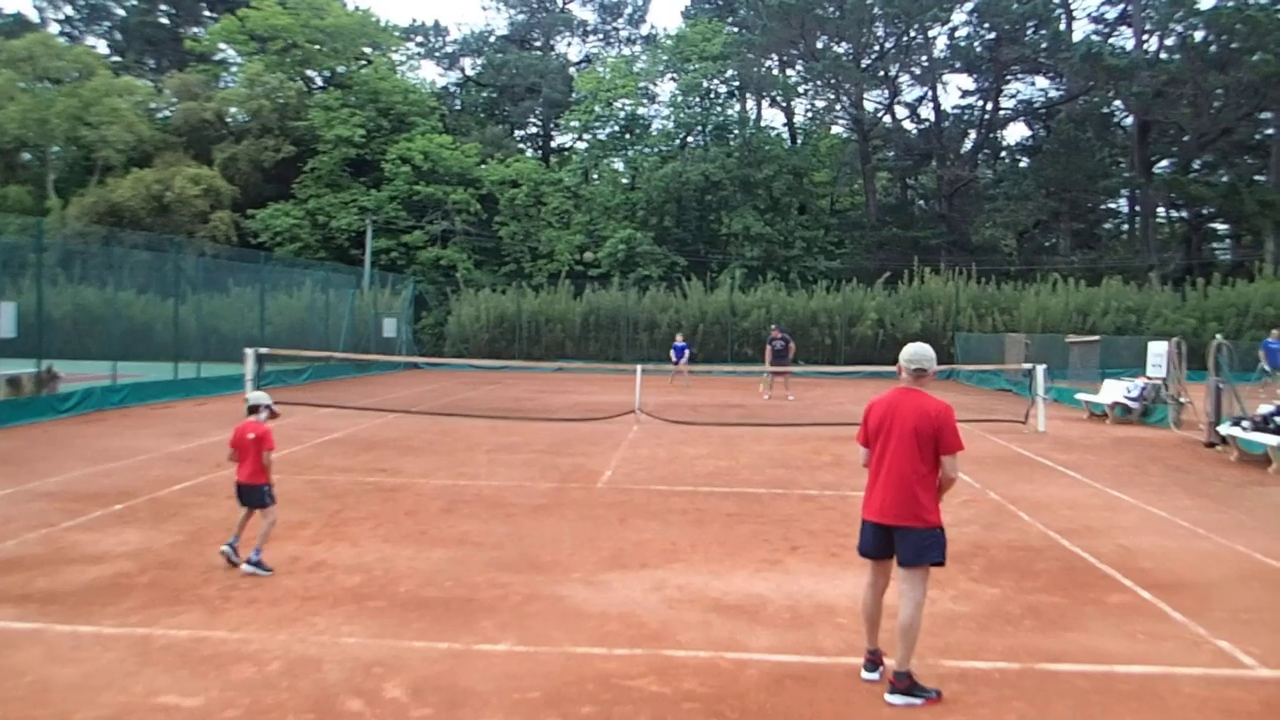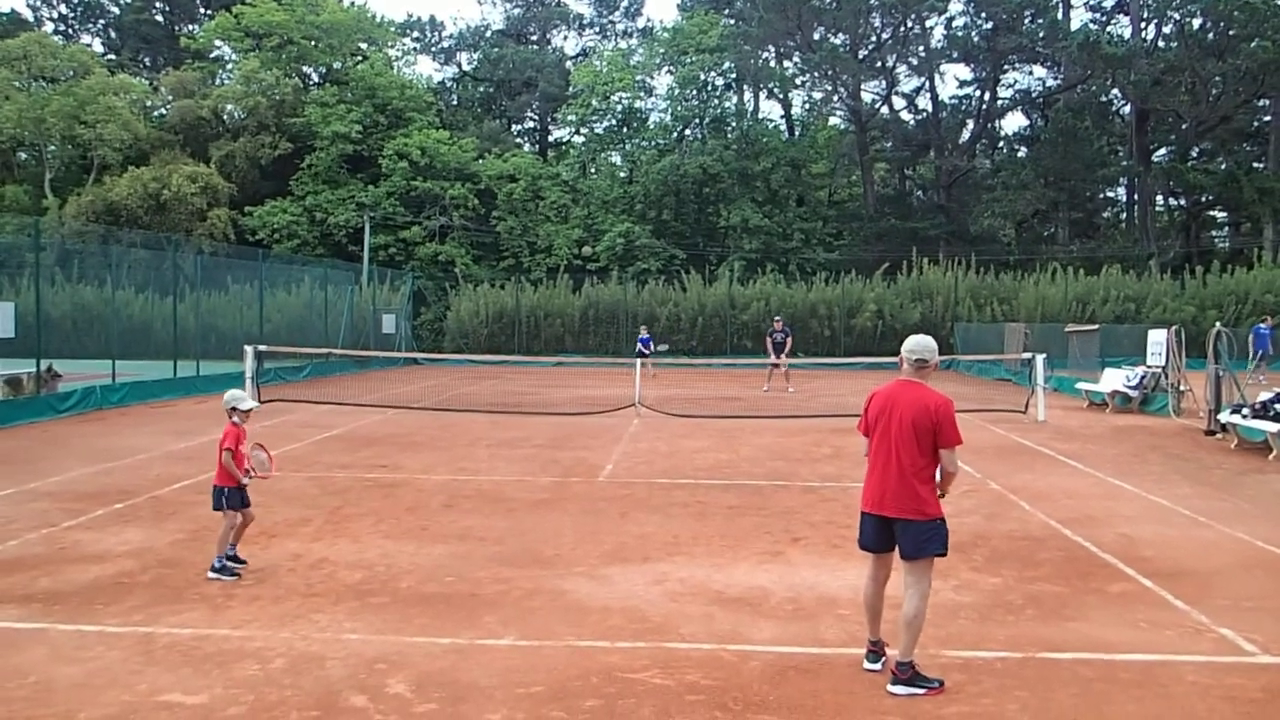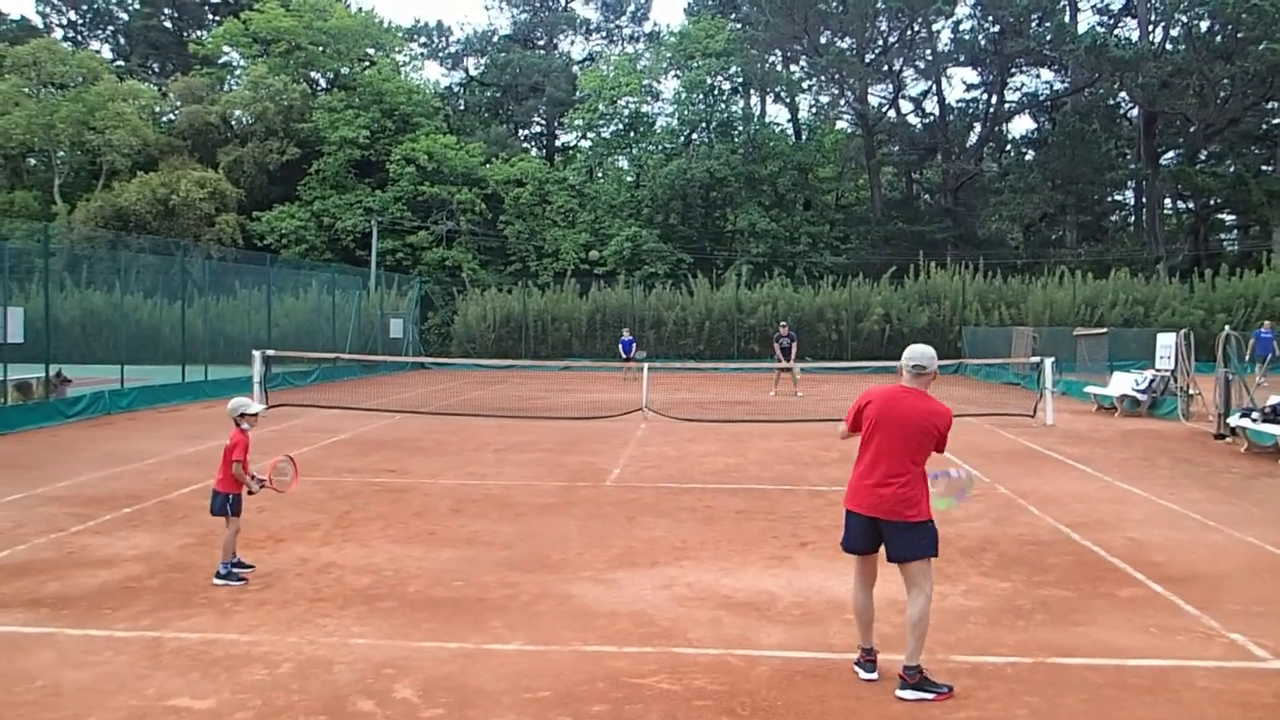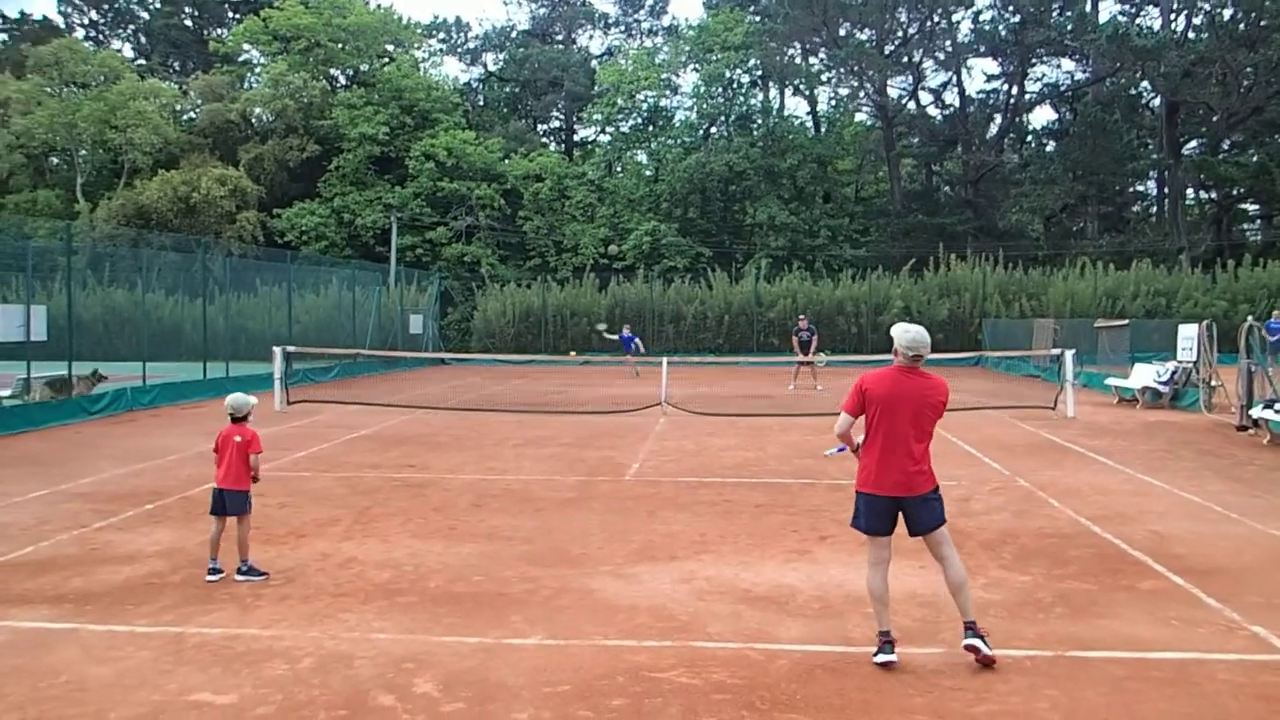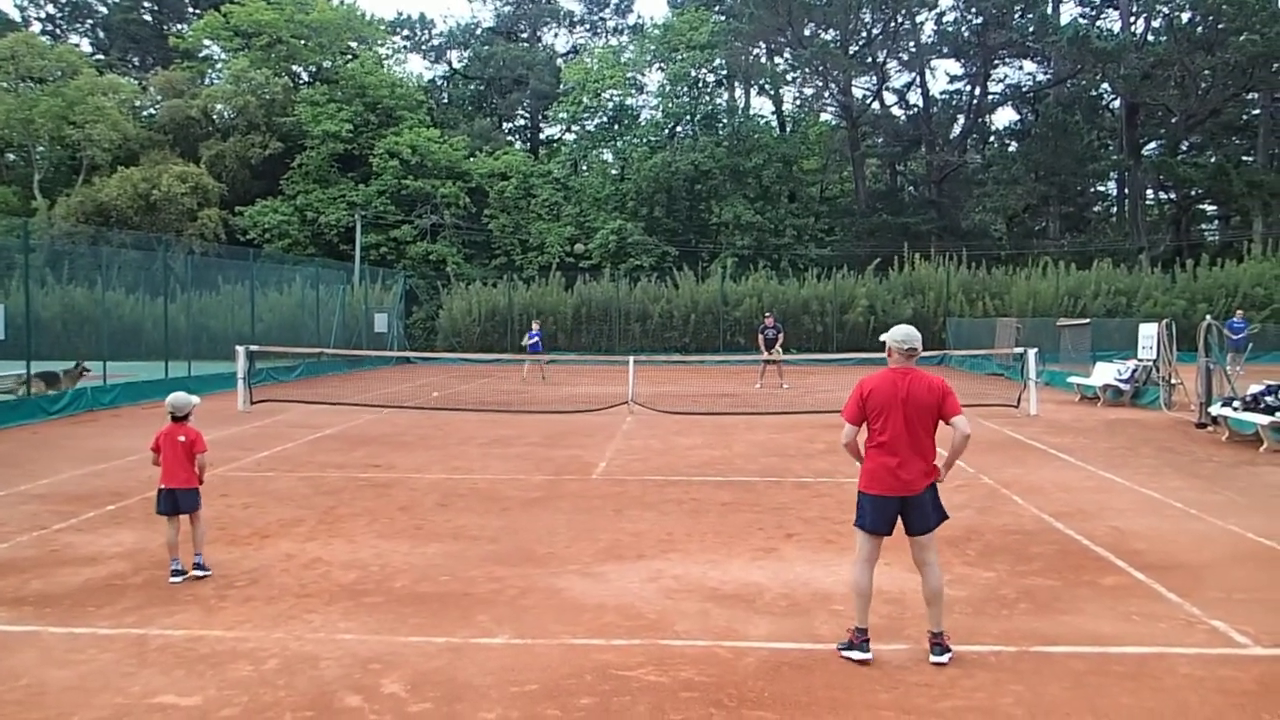
dt=1s
person 1, frame 1
left shoulder: (875, 406)
right shoulder: (939, 411)
left elbow: (865, 460)
right elbow: (950, 473)
right wrist: (935, 495)
left hip: (877, 509)
right hip: (918, 515)
left knee: (876, 582)
right knee: (912, 595)
left ankle: (872, 658)
right ankle: (900, 681)
person 1, frame 2
left shoulder: (876, 397)
right shoulder: (939, 404)
right elbow: (950, 466)
right wrist: (942, 488)
left hip: (876, 501)
right hip: (917, 507)
left knee: (877, 574)
right knee: (917, 587)
left ankle: (874, 649)
right ankle: (903, 671)
person 1, frame 3
left shoulder: (871, 397)
right shoulder: (941, 414)
left elbow: (844, 433)
left hip: (861, 503)
right hip: (907, 510)
left knee: (864, 580)
right knee: (920, 590)
left ankle: (867, 657)
right ankle: (911, 675)
person 1, frame 4
left shoulder: (869, 382)
right shoulder: (939, 388)
left elbow: (841, 429)
left wrist: (856, 447)
left hip: (875, 484)
right hip: (919, 484)
left knee: (877, 563)
right knee: (947, 555)
left ankle: (885, 642)
right ankle: (971, 630)
person 1, frame 5
left shoulder: (867, 385)
right shoulder: (937, 386)
left elbow: (847, 439)
right elbow: (963, 431)
right wrist: (945, 467)
left hip: (876, 485)
right hip: (920, 485)
left knee: (864, 562)
right knee: (928, 563)
left ankle: (860, 639)
right ankle: (937, 641)
person 2, frame 1
left shoulder: (240, 428)
right shoulder: (264, 430)
left elbow: (232, 456)
right elbow: (266, 460)
right wrist: (269, 479)
left hip: (242, 480)
right hip: (258, 482)
left knee: (249, 511)
right knee: (270, 518)
left ankle: (232, 545)
right ankle: (253, 559)
person 2, frame 2
left shoulder: (240, 429)
right shoulder: (232, 431)
right elbow: (225, 459)
left wrist: (243, 469)
right wrist: (241, 478)
left hip: (235, 484)
right hip: (226, 485)
left knee: (248, 516)
right knee: (230, 522)
left ankle: (229, 552)
right ankle: (217, 566)
person 2, frame 3
left shoulder: (239, 435)
right shoulder: (241, 440)
right elbow: (236, 470)
left wrist: (253, 477)
right wrist: (250, 485)
left hip: (227, 488)
right hip: (228, 490)
left knee: (231, 526)
right knee: (233, 528)
left ankle: (232, 560)
right ankle: (223, 572)
person 2, frame 4
left shoulder: (222, 433)
right shoulder: (251, 435)
left elbow: (216, 460)
right elbow: (253, 463)
right wrist: (255, 475)
left hip: (220, 485)
right hip: (239, 487)
left knee: (218, 525)
right knee: (243, 526)
left ankle: (213, 567)
right ankle: (244, 568)
person 2, frame 5
left shoulder: (162, 433)
right shoulder: (194, 434)
left elbow: (155, 460)
right elbow: (201, 462)
right wrist: (201, 477)
left hip: (167, 485)
right hip: (188, 485)
left knee: (173, 526)
right knee: (197, 522)
left ankle: (176, 568)
right ankle: (198, 563)
